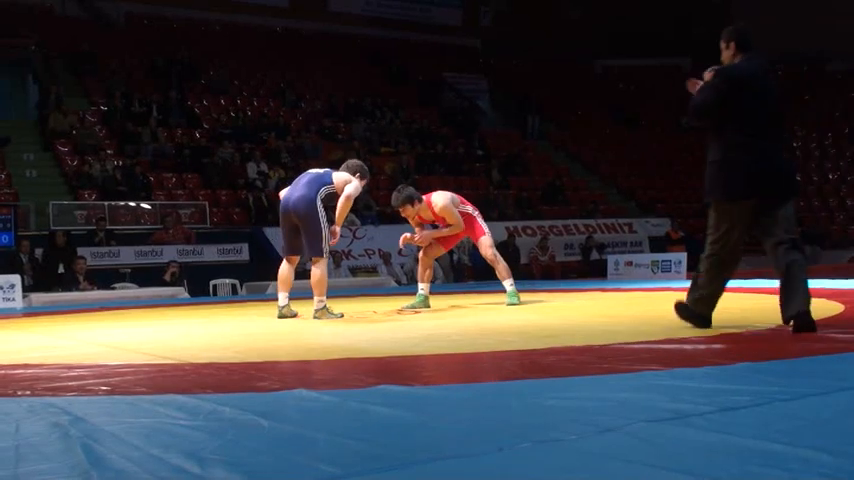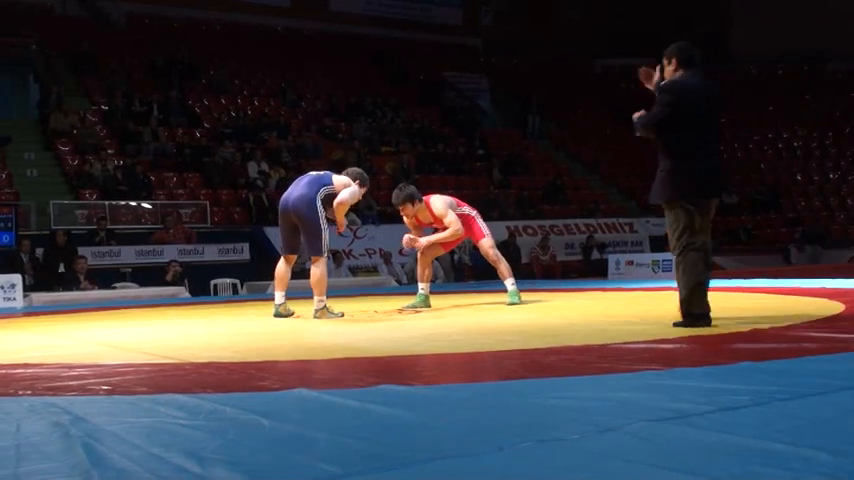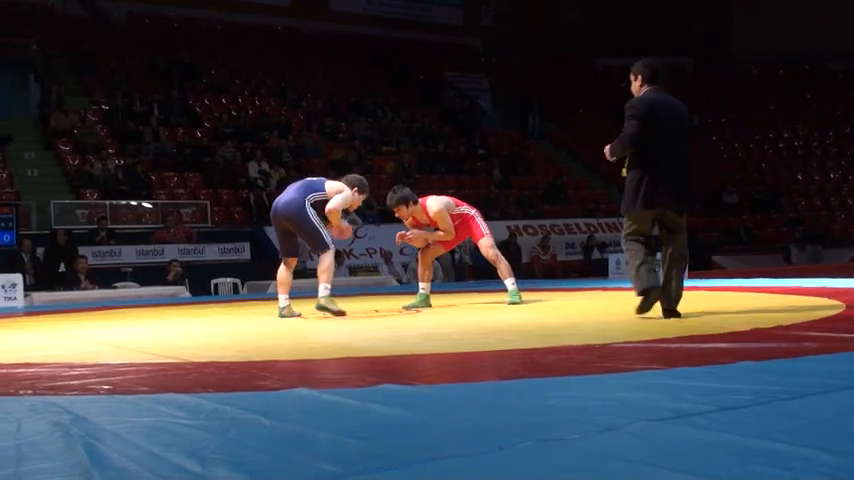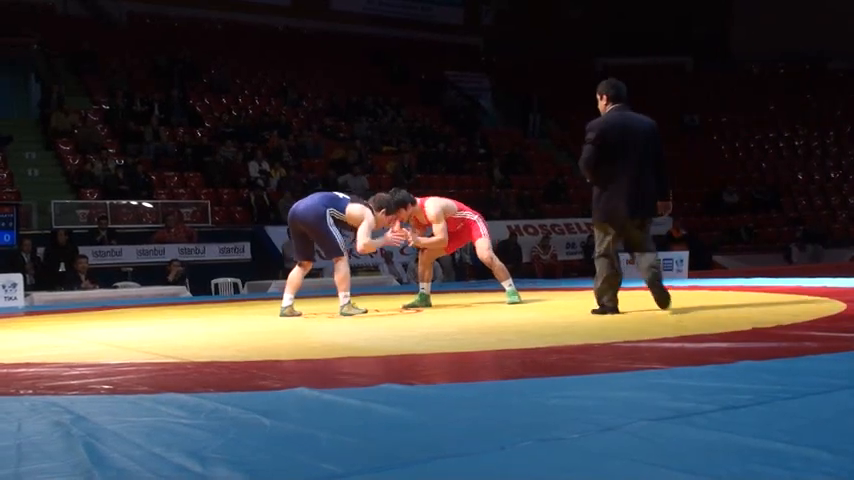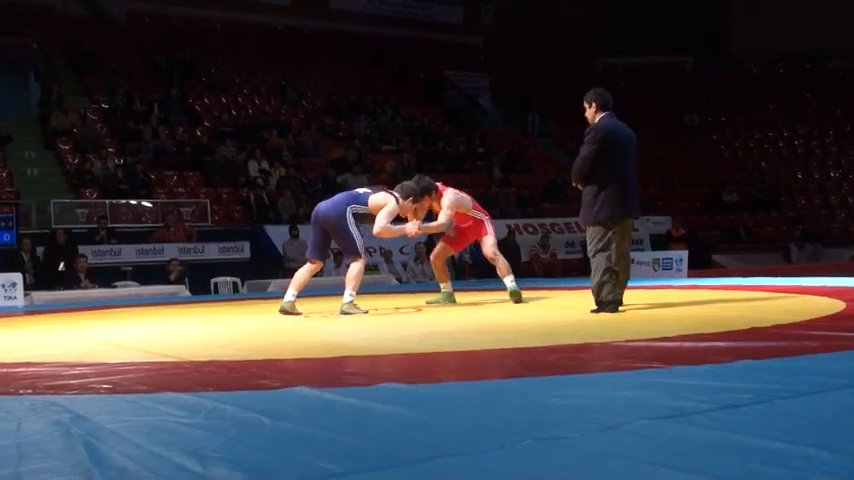
dt=0.4s
person 1, frame 1
left shoulder: (729, 75)
right shoulder: (769, 77)
left elbow: (698, 114)
left wrist: (706, 89)
right wrist: (711, 89)
left hip: (734, 174)
right hip: (773, 173)
left knee: (721, 246)
right knee: (784, 243)
left ankle: (699, 309)
right ankle: (799, 313)
person 1, frame 2
left shoulder: (673, 88)
right shoulder: (708, 89)
left elbow: (655, 125)
left wrist: (641, 119)
right wrist: (657, 88)
left hip: (679, 178)
right hip: (709, 178)
left knee: (686, 244)
right knee: (699, 242)
left ankle: (697, 312)
right ankle: (694, 305)
person 1, frame 3
left shoulder: (638, 104)
right shoulder: (681, 109)
left elbow: (629, 140)
right elbow: (682, 148)
left wrist: (613, 150)
left hip: (644, 188)
right hip: (676, 188)
left knee: (636, 240)
right knee: (675, 246)
left ankle: (648, 289)
right ankle: (670, 304)
person 1, frame 4
left shoulder: (598, 126)
right shoulder: (647, 124)
left elbow: (586, 164)
right elbow: (659, 163)
left wrist: (595, 177)
right wrist: (664, 196)
left hip: (609, 200)
right hip: (641, 200)
left knee: (606, 253)
right knee: (643, 247)
left ankle: (607, 302)
right ankle: (655, 282)
person 1, frame 5
left shoulder: (596, 129)
right shoulder: (627, 131)
left elbow: (583, 163)
left wrist: (577, 180)
left hip: (602, 202)
right hip: (625, 201)
left knee: (600, 252)
right knee: (619, 252)
left ankle: (607, 300)
right ankle: (614, 296)
person 2, frame 1
left shoulder: (321, 175)
right shoulder: (353, 182)
left elbow: (283, 193)
right elbow: (347, 195)
right wrist: (337, 225)
left hip: (287, 201)
right hip: (308, 202)
left knee: (290, 258)
right knee: (320, 258)
left ankle: (283, 306)
right ankle: (320, 309)
person 2, frame 2
left shoulder: (323, 179)
right shoulder: (352, 186)
right elbow: (341, 201)
right wrist: (341, 220)
left hip: (286, 200)
right hip: (307, 201)
left knee: (288, 256)
right knee: (319, 257)
left ankle: (280, 305)
right ankle: (320, 309)
person 2, frame 3
left shoulder: (326, 187)
right shoulder: (347, 193)
right elbow: (331, 208)
left wrist: (332, 227)
right wrist: (340, 225)
left hip: (278, 206)
right hip: (296, 206)
left knee: (289, 260)
right knee: (327, 250)
left ankle: (284, 307)
right ankle: (324, 297)
person 2, frame 4
left shoulder: (358, 207)
right shoulder: (369, 216)
right elbow: (362, 247)
right wrist: (384, 241)
left hip: (296, 211)
right hip: (315, 212)
left knee: (304, 263)
right knee: (340, 257)
left ankle: (286, 306)
right ankle: (346, 305)
person 2, frame 5
left shoulder: (384, 195)
right shoulder: (393, 204)
right elbow: (378, 230)
right wrist: (404, 229)
left hip: (321, 209)
right hip: (338, 212)
left knee: (314, 263)
right knee: (358, 258)
left ankle: (288, 301)
right ankle: (347, 304)
person 3, frame 1
left shoulder: (440, 203)
right shoulder: (413, 217)
left elbow: (459, 226)
right elbow: (424, 241)
left wrist: (431, 233)
right wrist: (410, 238)
left hip: (469, 219)
right hip: (450, 224)
left knee: (489, 253)
right knee: (424, 255)
left ankle: (512, 292)
right ankle: (422, 298)
person 3, frame 2
left shoulder: (437, 205)
right shoulder: (409, 218)
left elbow: (458, 230)
right elbow: (422, 242)
left wrist: (430, 239)
right wrist: (411, 239)
left hip: (469, 219)
right hip: (449, 226)
left knee: (491, 253)
right knee: (423, 255)
left ankle: (513, 292)
right ankle: (422, 298)
person 3, frame 3
left shoulder: (434, 207)
right shoulder: (409, 219)
left elbow: (450, 234)
right elbow: (423, 243)
left wrist: (422, 234)
right wrist: (408, 238)
left hip: (469, 218)
right hip: (452, 225)
left knee: (491, 253)
right knee: (424, 255)
left ankle: (513, 292)
right ankle: (423, 298)
person 3, frame 4
left shoulder: (432, 209)
right shoulder: (412, 216)
left elbow: (443, 241)
right elbow: (423, 241)
left wrist: (418, 240)
right wrist: (408, 236)
left hip: (472, 223)
right hip: (455, 231)
left knee: (486, 256)
right knee: (424, 255)
left ankle: (512, 292)
right ankle: (424, 297)
person 3, frame 5
left shoulder: (448, 198)
right shoulder: (430, 197)
left elbow: (443, 224)
right elbow: (416, 217)
left wrist: (420, 227)
left hip: (480, 222)
right hip: (462, 228)
left knee: (491, 252)
right knee: (435, 258)
left ankle: (513, 288)
right ankle: (447, 294)
